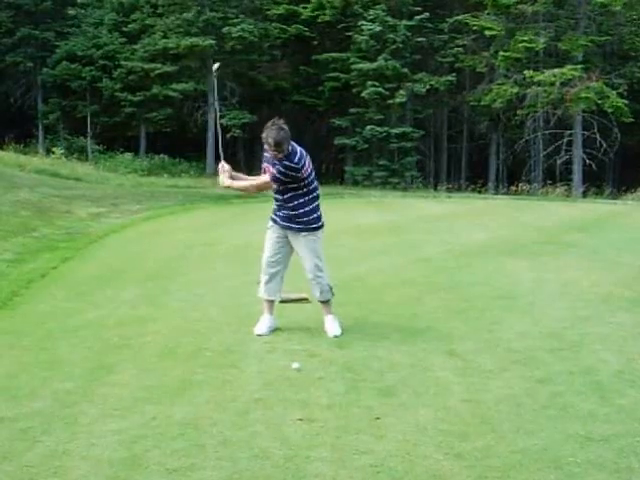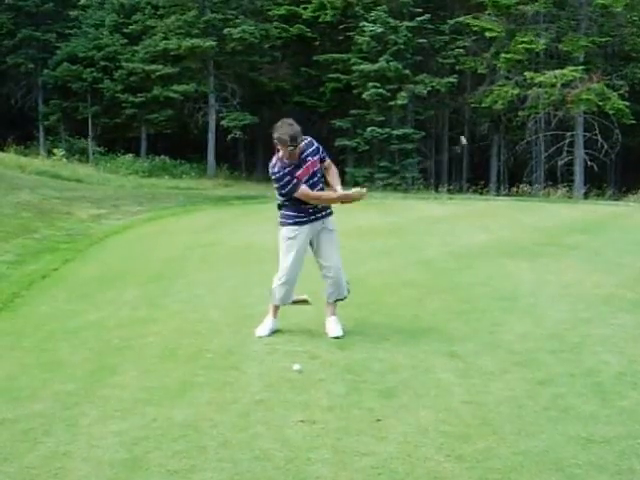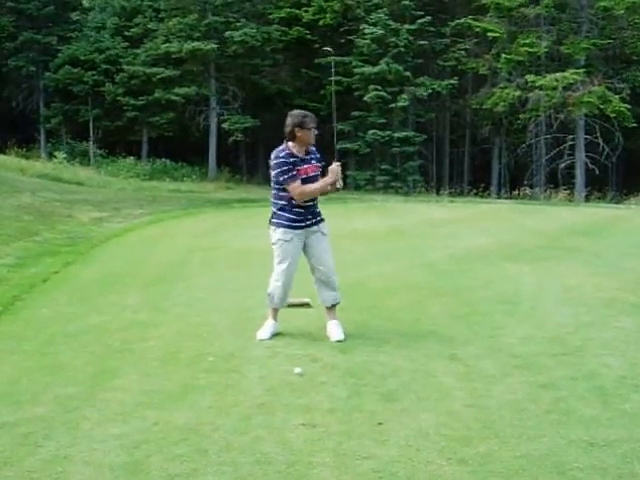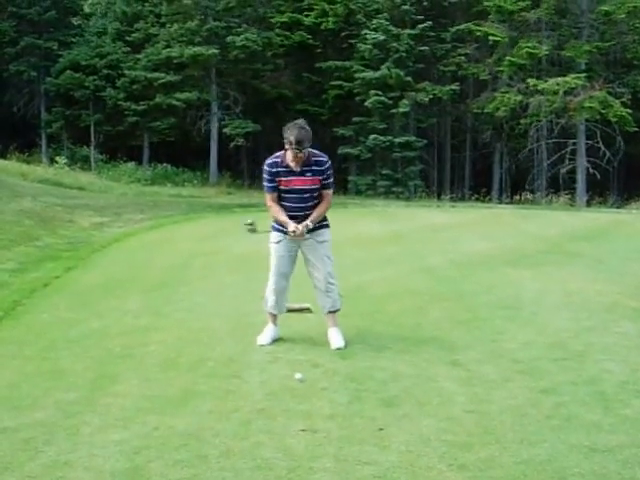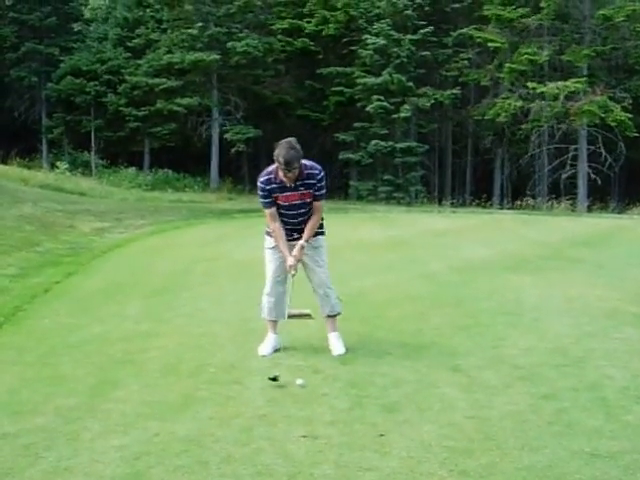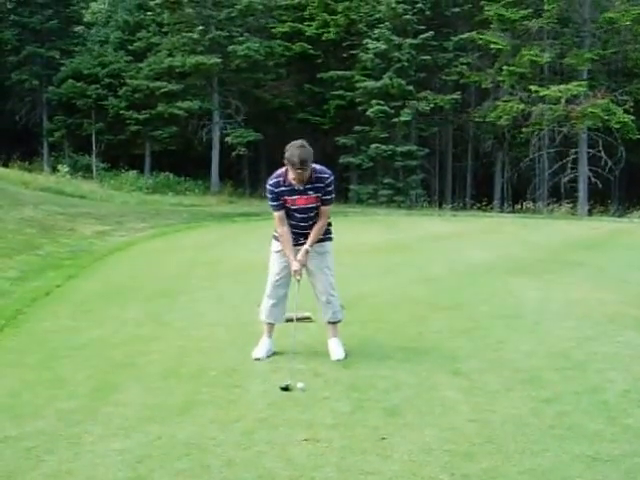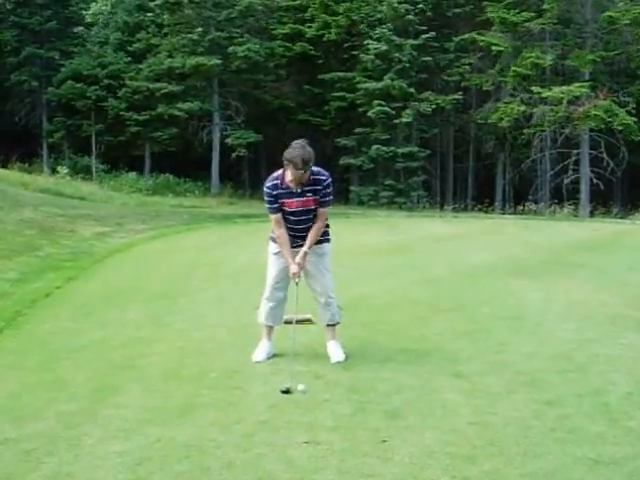
dt=0.7s
person 1, frame 1
left shoulder: (294, 161)
right shoulder: (271, 152)
left elbow: (261, 186)
right elbow: (263, 181)
left wrist: (229, 183)
right wrist: (232, 174)
left hip: (305, 224)
right hip: (279, 221)
left knee: (315, 269)
right knee: (270, 266)
left ankle: (329, 316)
right ankle: (268, 316)
person 1, frame 2
left shoulder: (310, 144)
right shoulder: (278, 169)
left elbow: (329, 167)
right elbow: (311, 197)
left wrist: (339, 191)
right wrist: (345, 196)
left hip: (322, 218)
right hip: (294, 224)
left knee: (332, 266)
right knee: (287, 271)
left ankle: (331, 316)
right ankle: (271, 318)
person 1, frame 3
left shoulder: (313, 153)
right shoulder: (280, 157)
right elbow: (298, 194)
left wrist: (332, 182)
right wrist: (328, 179)
left hip: (314, 224)
right hip: (286, 227)
left knee: (326, 270)
right knee: (282, 274)
left ankle: (332, 320)
right ankle: (272, 320)
person 1, frame 4
left shoulder: (322, 162)
right shoulder: (272, 164)
left elbow: (327, 198)
right elbow: (271, 203)
left wrist: (308, 223)
right wrist: (289, 224)
left hip: (316, 230)
right hip: (283, 232)
left knee: (324, 277)
right knee: (278, 278)
left ankle: (333, 327)
right ankle: (272, 325)
person 1, frame 5
left shoulder: (316, 173)
right shoulder: (265, 180)
left elbow: (317, 213)
right elbow: (273, 220)
left wrist: (301, 244)
right wrist: (286, 254)
left hip: (311, 236)
right hip: (277, 239)
left knee: (322, 282)
right knee: (273, 285)
left ankle: (333, 333)
right ankle: (272, 335)
person 1, frame 6
left shoulder: (325, 178)
right shoulder: (275, 183)
left elbow: (323, 218)
right elbow: (281, 224)
left wrist: (306, 250)
right wrist: (292, 259)
left hip: (317, 241)
right hip: (284, 242)
left knee: (326, 288)
right knee: (274, 288)
left ankle: (333, 339)
right ankle: (267, 340)
person 1, frame 7
left shoulder: (323, 180)
right shoulder: (272, 185)
left elbow: (321, 220)
right elbow: (278, 226)
left wrist: (304, 252)
right wrist: (290, 261)
left hip: (315, 243)
right hip: (281, 244)
left knee: (324, 291)
right knee: (273, 291)
left ankle: (332, 341)
right ankle: (266, 342)
